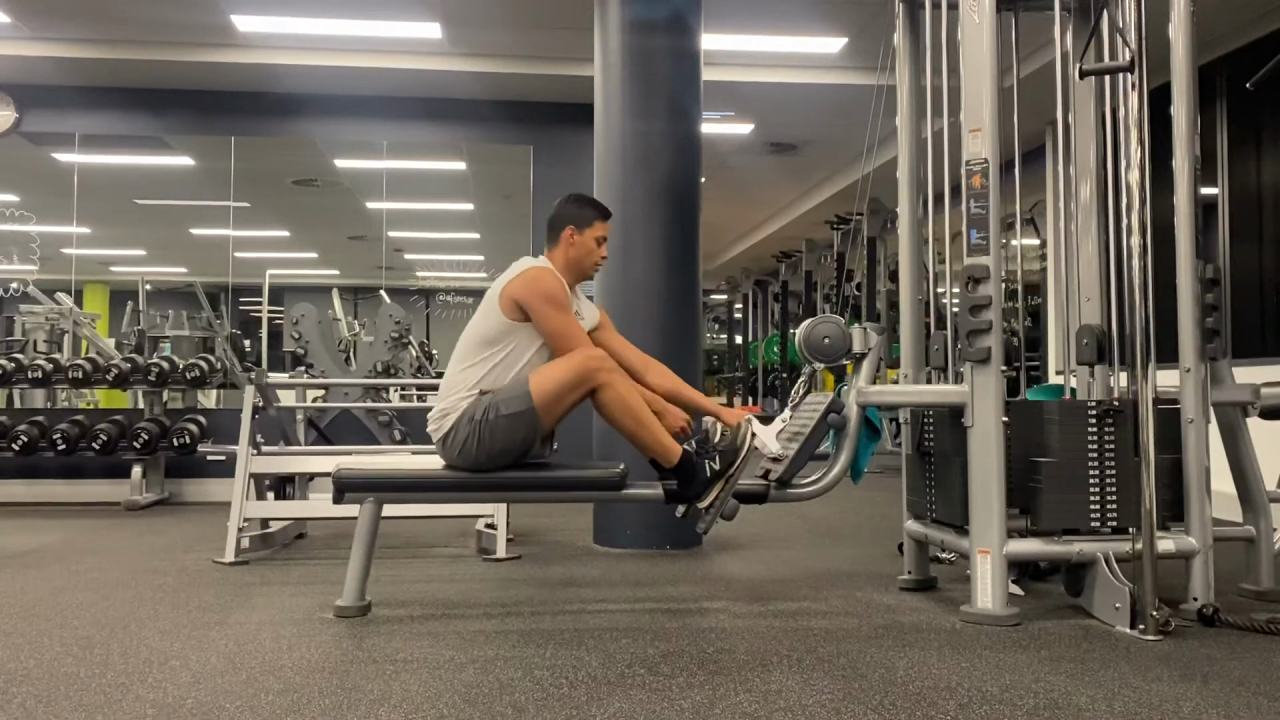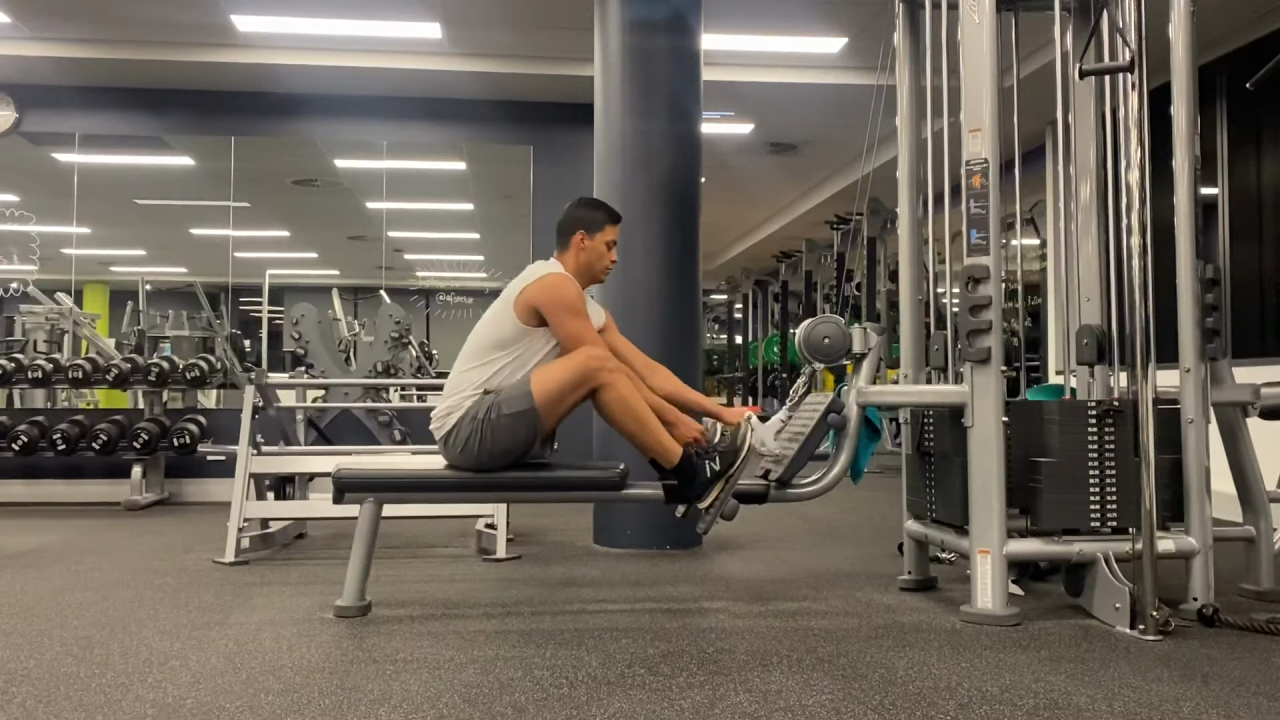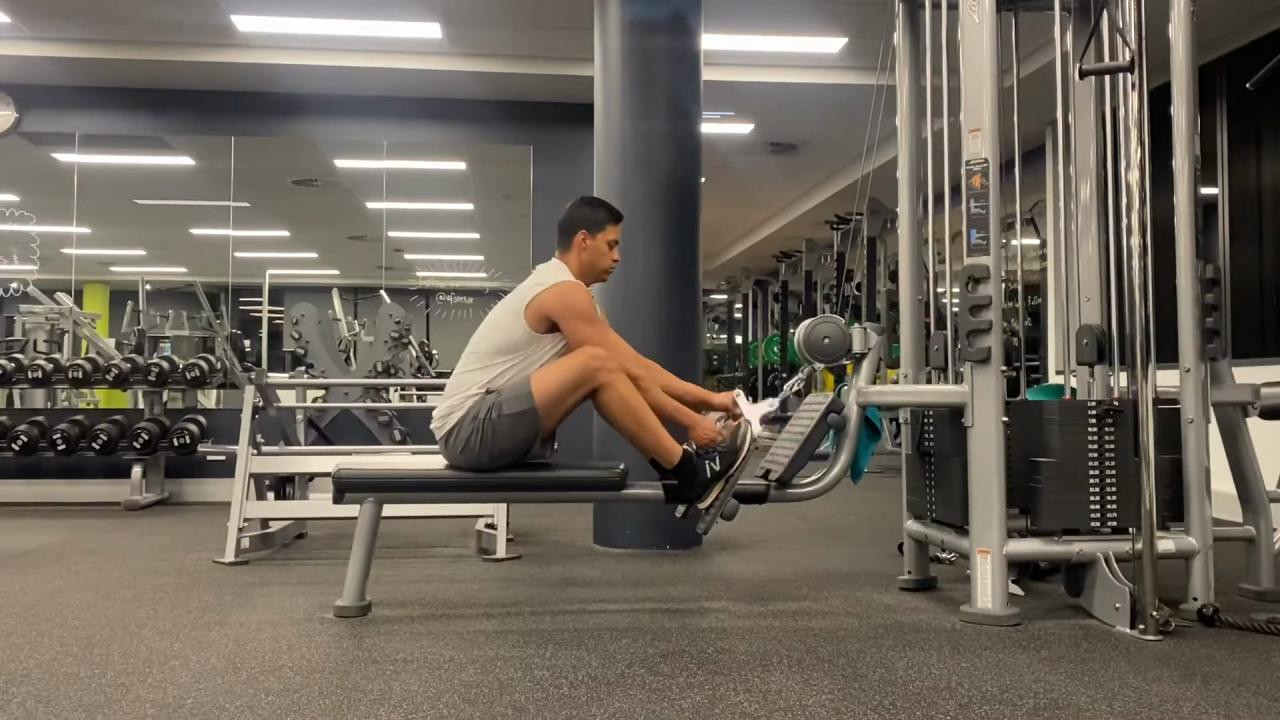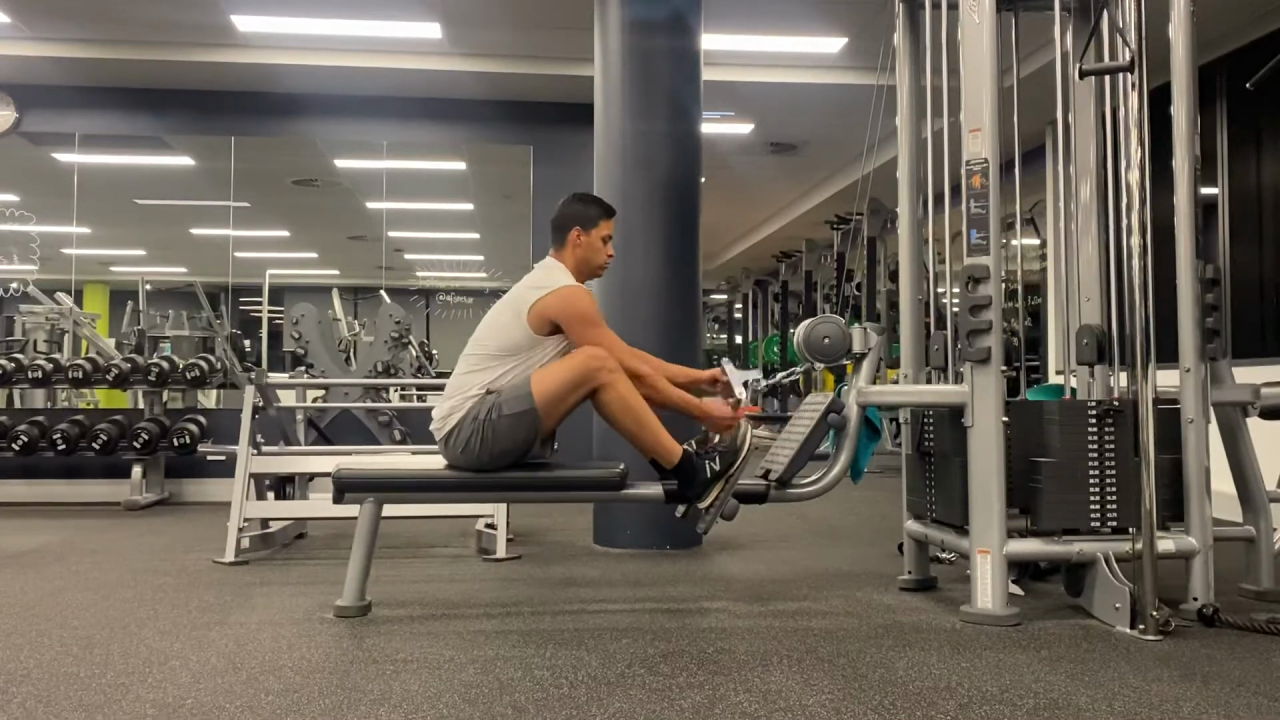
dt=0.1s
person 1, frame 1
left shoulder: (579, 306)
right shoulder: (539, 280)
left elbow: (645, 369)
right elbow: (598, 363)
left wrist: (717, 411)
right wrist: (662, 410)
left hip: (492, 425)
right hip: (464, 431)
right knee: (595, 366)
left ankle: (677, 462)
right ankle: (690, 473)
person 1, frame 2
left shoulder: (585, 309)
right shoulder: (555, 286)
left elbow: (646, 370)
right elbow: (603, 365)
left wrist: (718, 411)
right wrist: (673, 420)
left hip: (493, 424)
right hip: (467, 430)
left knee: (600, 372)
right knee: (597, 366)
left ankle: (677, 462)
right ankle: (690, 474)
person 1, frame 3
left shoulder: (562, 288)
right shoulder: (565, 292)
left elbow: (635, 364)
right elbow: (626, 373)
left wrist: (710, 398)
right wrist: (692, 421)
left hip: (488, 425)
right hip: (468, 431)
left knee: (600, 367)
right knee: (596, 364)
left ankle: (678, 463)
right ankle: (690, 473)
person 1, frame 4
left shoulder: (554, 285)
right shoulder: (567, 295)
left elbow: (628, 360)
right elbow: (632, 373)
left wrist: (697, 377)
right wrist: (701, 410)
left hip: (493, 424)
right hip: (468, 431)
left knee: (605, 369)
right knee: (596, 364)
left ankle: (678, 462)
right ankle: (691, 473)
